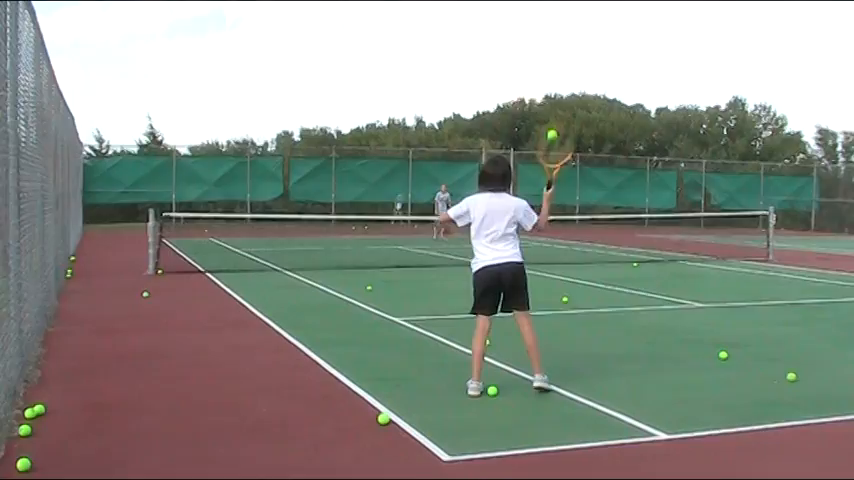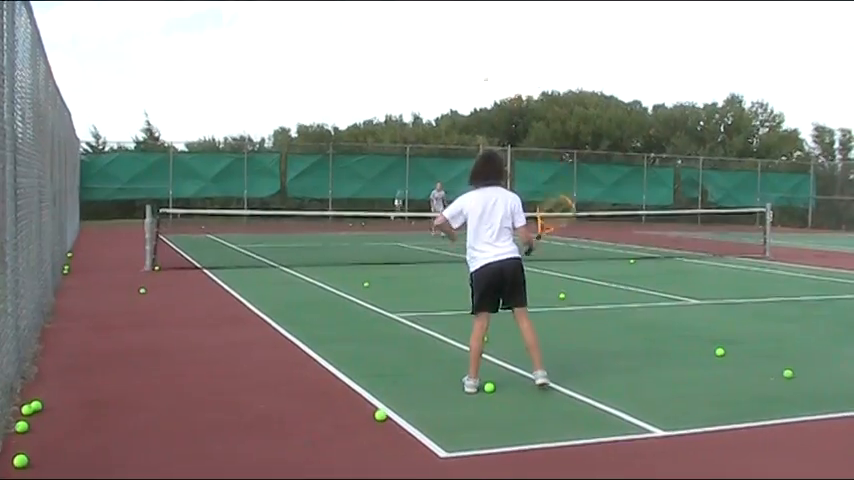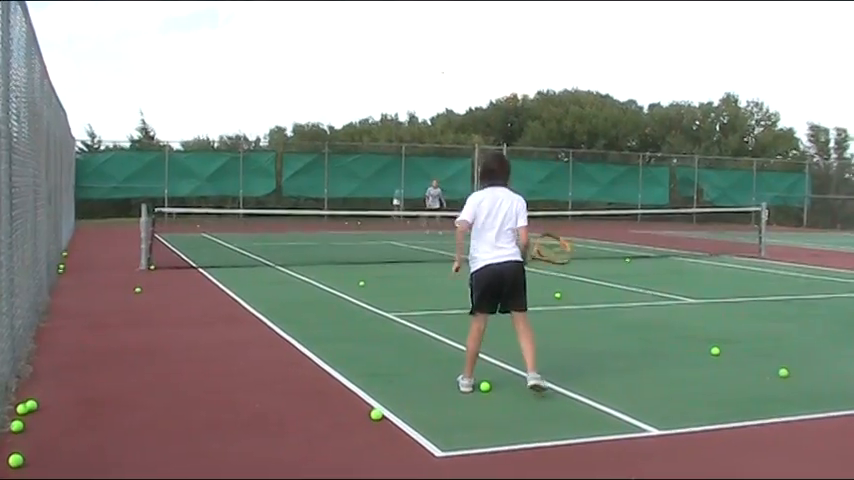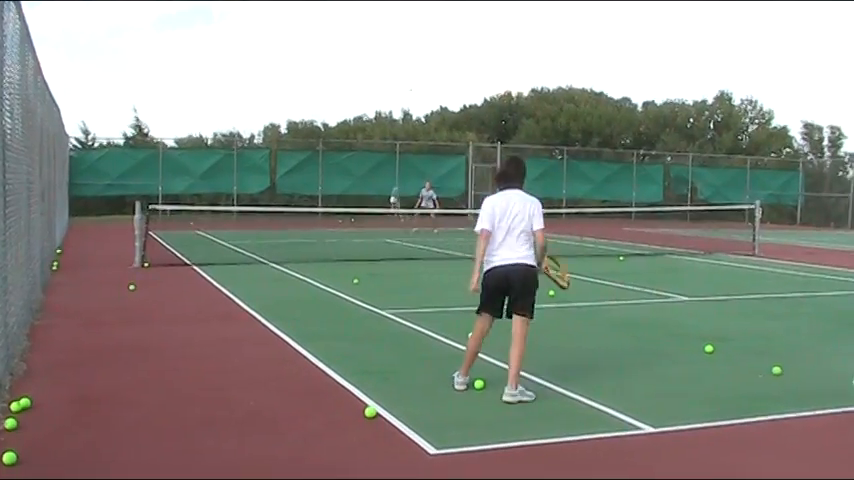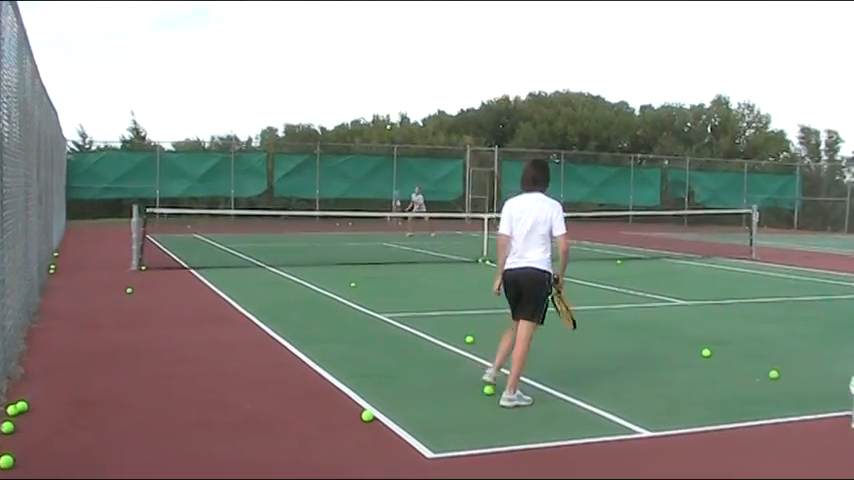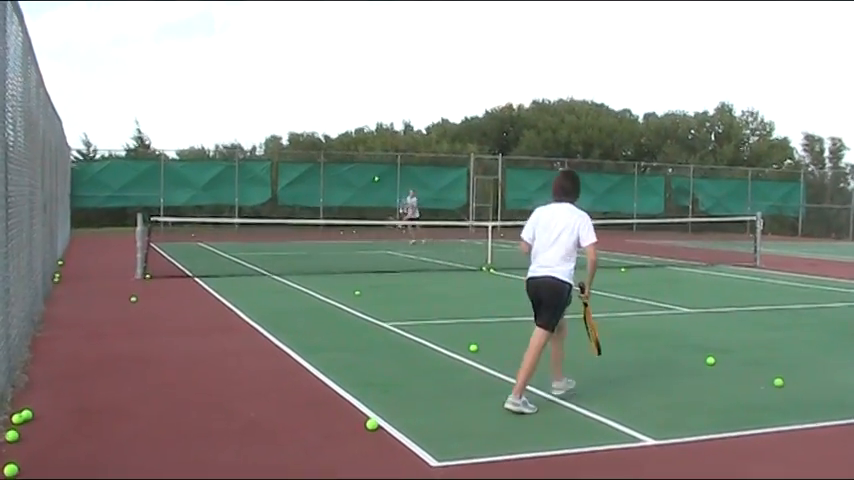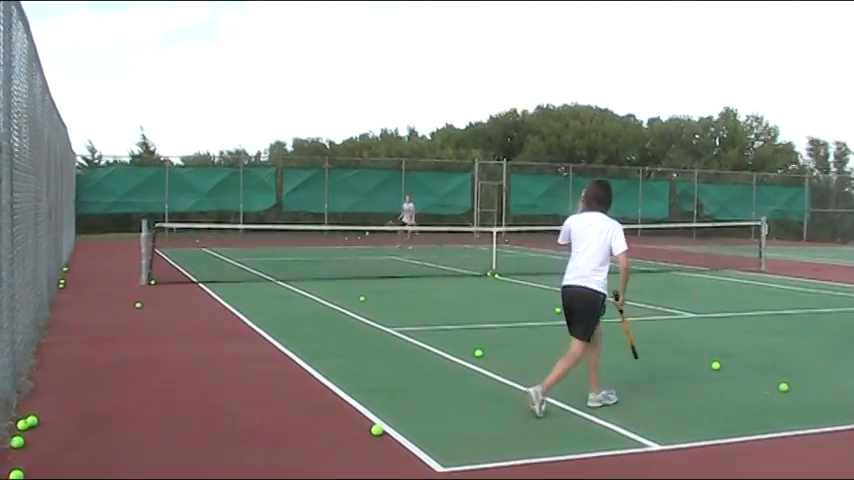
dt=0.2s
person 1, frame 1
left shoulder: (473, 202)
right shoulder: (518, 204)
left elbow: (444, 219)
right elbow: (540, 225)
left wrist: (464, 222)
right wrist: (547, 199)
left hip: (485, 269)
right hip: (513, 266)
left knee: (482, 327)
right knee: (524, 321)
left ankle: (475, 382)
right ankle: (539, 376)
person 1, frame 2
left shoulder: (467, 199)
right shoulder: (512, 198)
left elbow: (439, 223)
right elbow: (524, 237)
left wrist: (452, 235)
right wrist: (531, 243)
left hip: (483, 267)
right hip: (511, 263)
left knee: (480, 325)
right knee: (522, 318)
left ankle: (472, 379)
right ankle: (539, 371)
person 1, frame 3
left shoulder: (477, 198)
right shoulder: (517, 200)
left elbow: (462, 227)
right elbow: (523, 239)
left wrist: (458, 259)
right wrist: (521, 260)
left hip: (484, 267)
right hip: (512, 266)
left knee: (477, 326)
right knee: (522, 324)
left ankle: (466, 378)
right ankle: (532, 374)
person 1, frame 4
left shoulder: (491, 201)
right shoulder: (532, 203)
left elbow: (483, 237)
right elbow: (541, 242)
left wrist: (476, 272)
right wrist: (538, 266)
left hip: (495, 269)
right hip: (523, 268)
left knee: (482, 325)
right knee: (519, 331)
left ankle: (462, 376)
right ankle: (512, 388)
person 1, frame 5
left shoulder: (512, 204)
right shoulder: (553, 206)
left elbow: (502, 243)
right elbow: (563, 246)
left wrist: (499, 276)
right wrist: (560, 275)
left hip: (512, 271)
right hip: (538, 273)
left knee: (517, 325)
right knee: (525, 333)
left ankle: (494, 369)
right ankle: (510, 393)
person 1, frame 6
left shoulder: (540, 212)
right shoulder: (581, 217)
left elbow: (525, 248)
right elbow: (592, 256)
right wrist: (589, 285)
left hip: (534, 279)
right hip: (558, 282)
left knee: (558, 328)
right knee: (539, 340)
left ankle: (558, 381)
right ankle: (516, 396)
person 1, frame 7
left shoulder: (573, 220)
right shoulder: (612, 226)
right elbow: (624, 264)
right wrist: (621, 293)
left hip: (568, 287)
right hip: (591, 292)
left knee: (594, 338)
right knee: (578, 350)
left ankle: (596, 392)
right ankle: (541, 389)
